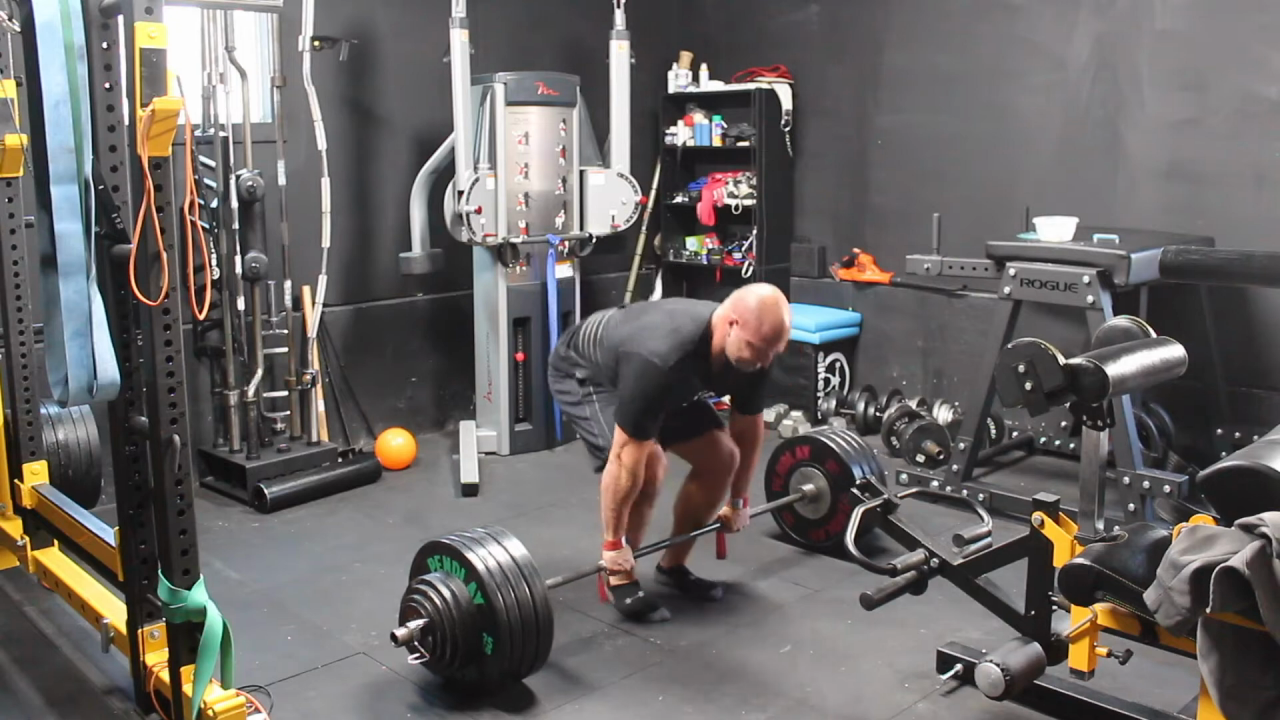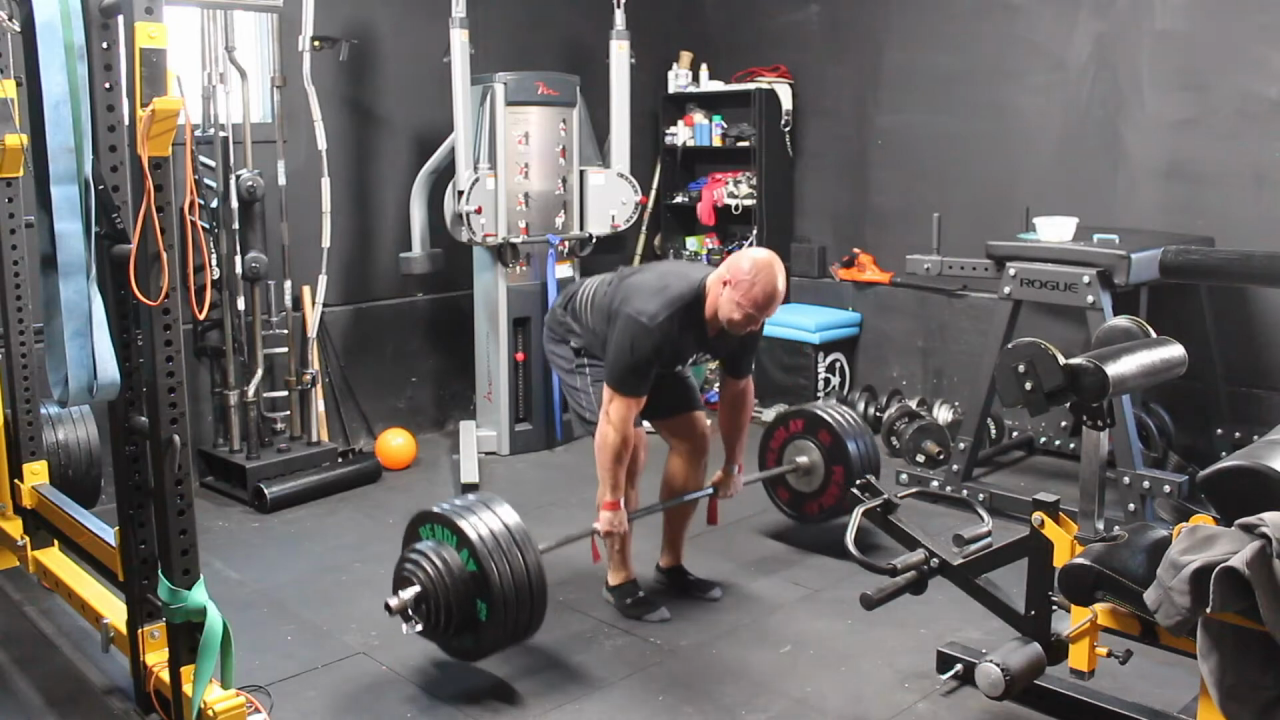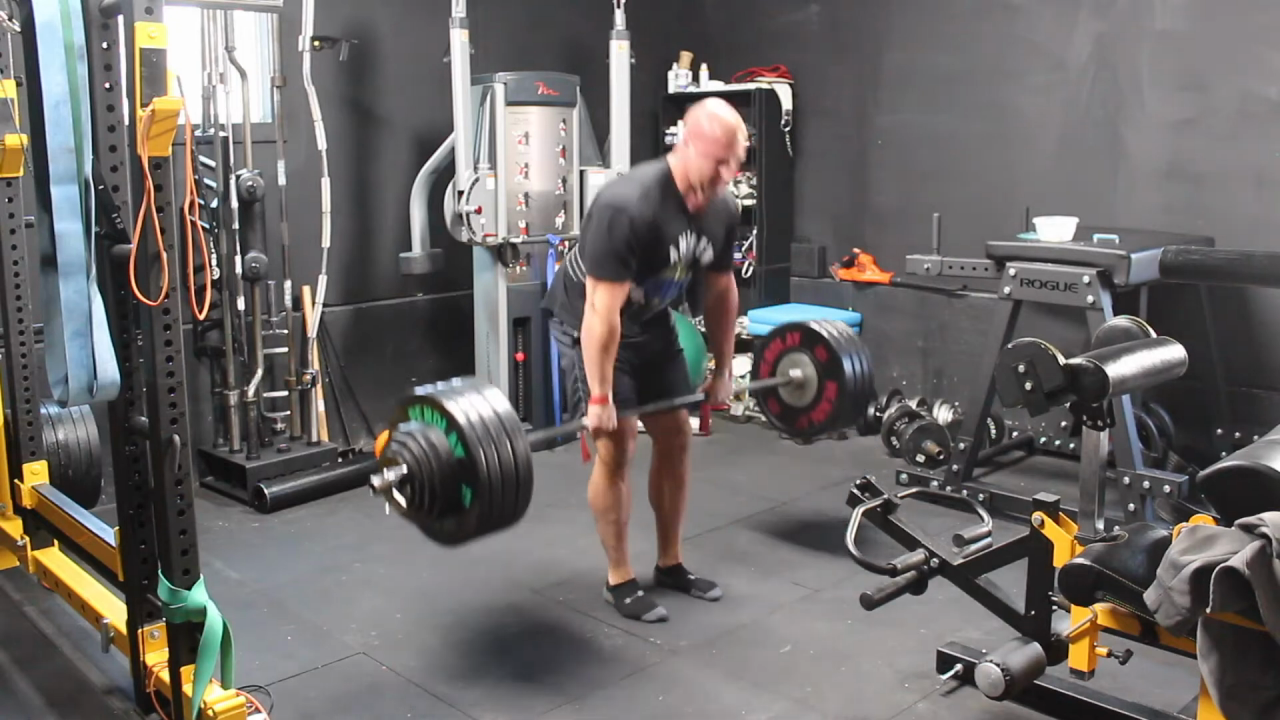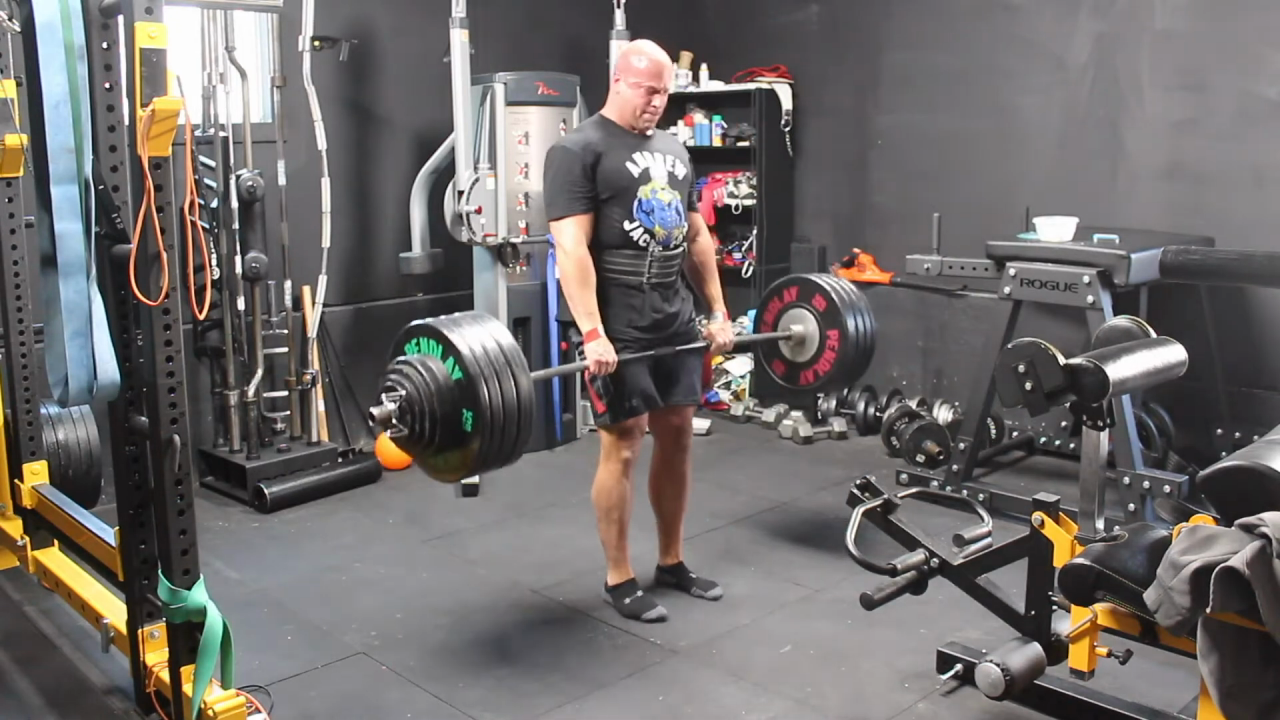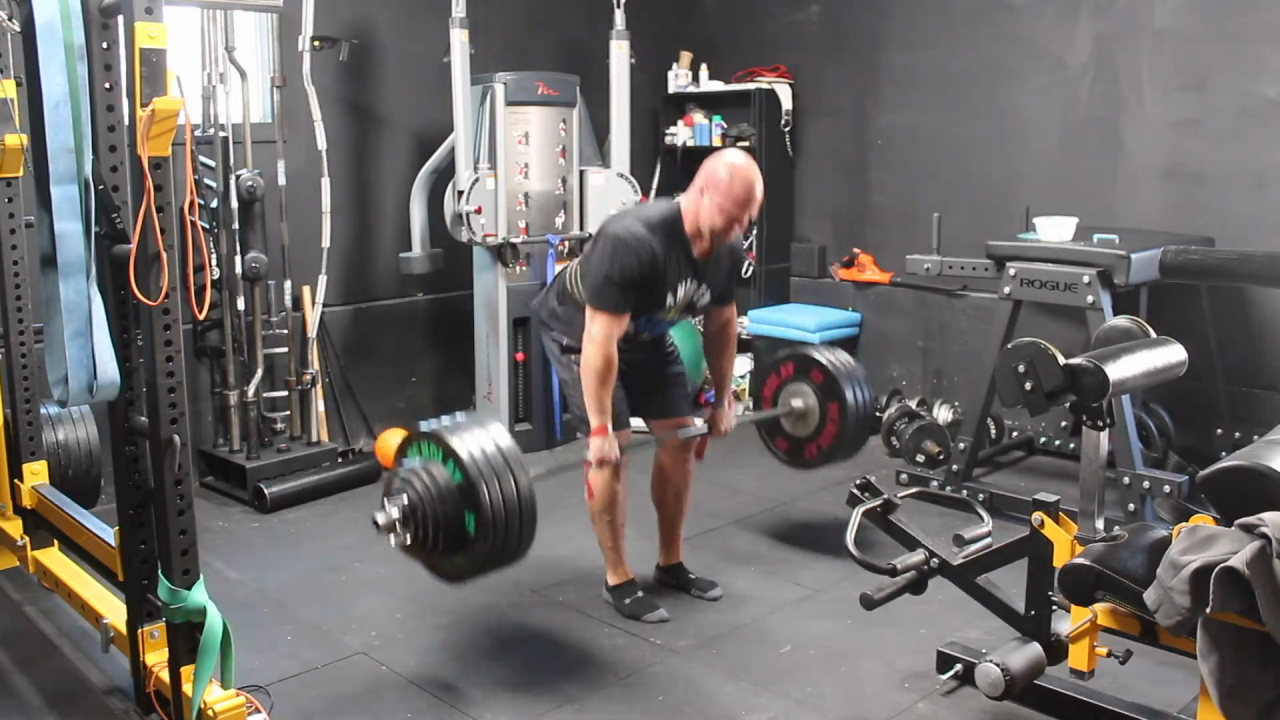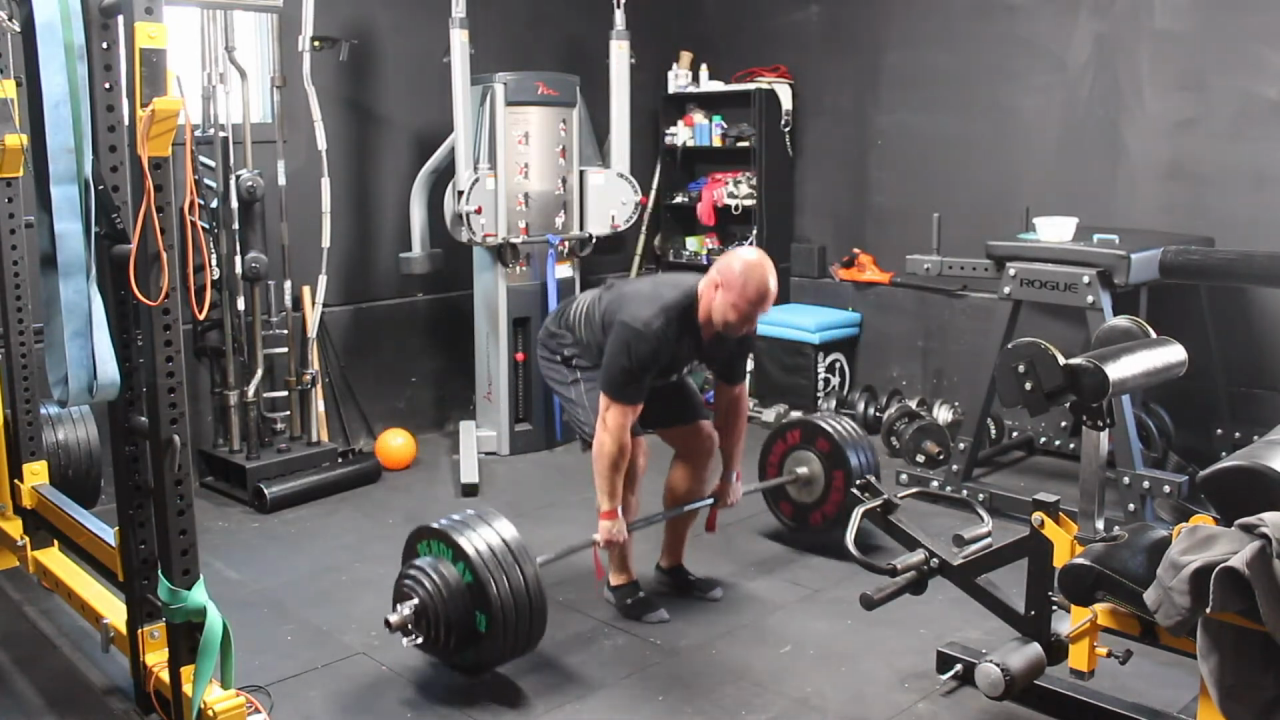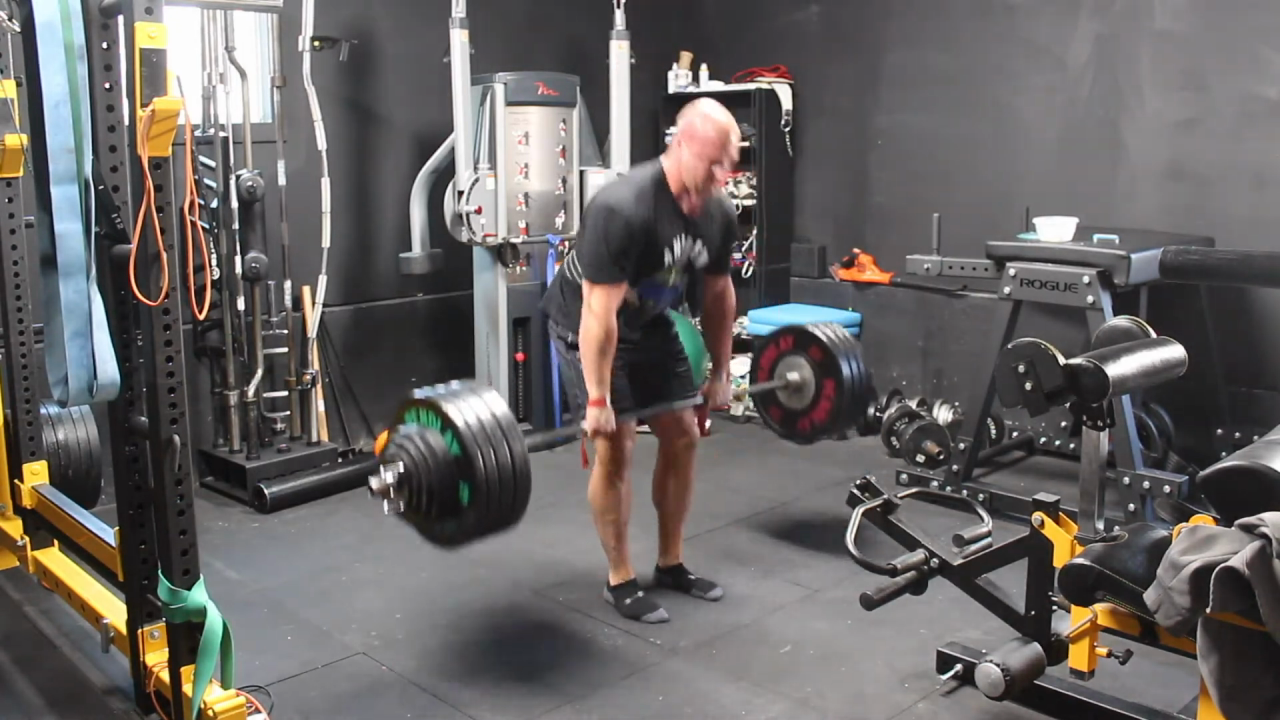
dt=0.5s
person 1, frame 1
left shoulder: (749, 348)
right shoulder: (660, 358)
left elbow: (748, 426)
right elbow: (626, 456)
left wrist: (738, 501)
right wrist: (613, 544)
right hip: (584, 374)
left knee: (721, 457)
right knee: (648, 467)
left ankle: (673, 565)
right ankle: (621, 579)
person 1, frame 2
left shoulder: (741, 318)
right shoulder: (652, 319)
left elbow: (737, 390)
right elbow: (618, 418)
left wrist: (733, 466)
right wrist: (610, 505)
right hip: (582, 338)
left knee: (693, 442)
right knee: (631, 453)
left ankle: (671, 566)
right ankle: (619, 580)
person 1, frame 3
left shoulder: (722, 210)
right shoulder: (628, 206)
left elbow: (721, 291)
right elbow: (603, 310)
left wrist: (722, 369)
right wrist: (599, 399)
left hip: (651, 323)
right hip: (588, 319)
left knee: (676, 438)
right knee: (615, 445)
left ankle: (670, 564)
right ankle: (619, 579)
person 1, frame 4
left shoulder: (672, 148)
right shoulder: (578, 150)
left elbow: (696, 237)
right elbow: (571, 247)
left wrist: (716, 312)
right wrist: (593, 334)
left hip: (676, 319)
right hip: (618, 324)
left knee: (676, 439)
right knee: (623, 447)
left ankle: (671, 563)
right ankle: (619, 580)
person 1, frame 5
left shoulder: (727, 247)
right shoulder: (632, 241)
left elbow: (721, 323)
right elbow: (601, 342)
left wrist: (723, 398)
right wrist: (599, 431)
left hip: (646, 337)
right hip: (576, 328)
left knee: (680, 440)
right knee: (614, 455)
left ankle: (671, 564)
right ankle: (618, 580)
person 1, frame 6
left shoulder: (735, 323)
right shoulder: (647, 326)
left elbow: (732, 398)
right elbow: (614, 427)
left wrist: (731, 476)
right wrist: (609, 515)
right hip: (576, 352)
left knee: (701, 443)
right knee: (631, 456)
left ankle: (671, 566)
right ankle: (621, 582)
person 1, frame 7
left shoulder: (719, 213)
right shoulder: (623, 208)
left elbow: (719, 294)
right elbow: (600, 311)
left wrist: (720, 373)
right wrist: (598, 401)
left hip: (650, 323)
right hip: (585, 317)
left knee: (682, 438)
right knee: (615, 447)
left ankle: (671, 564)
right ankle: (620, 580)
